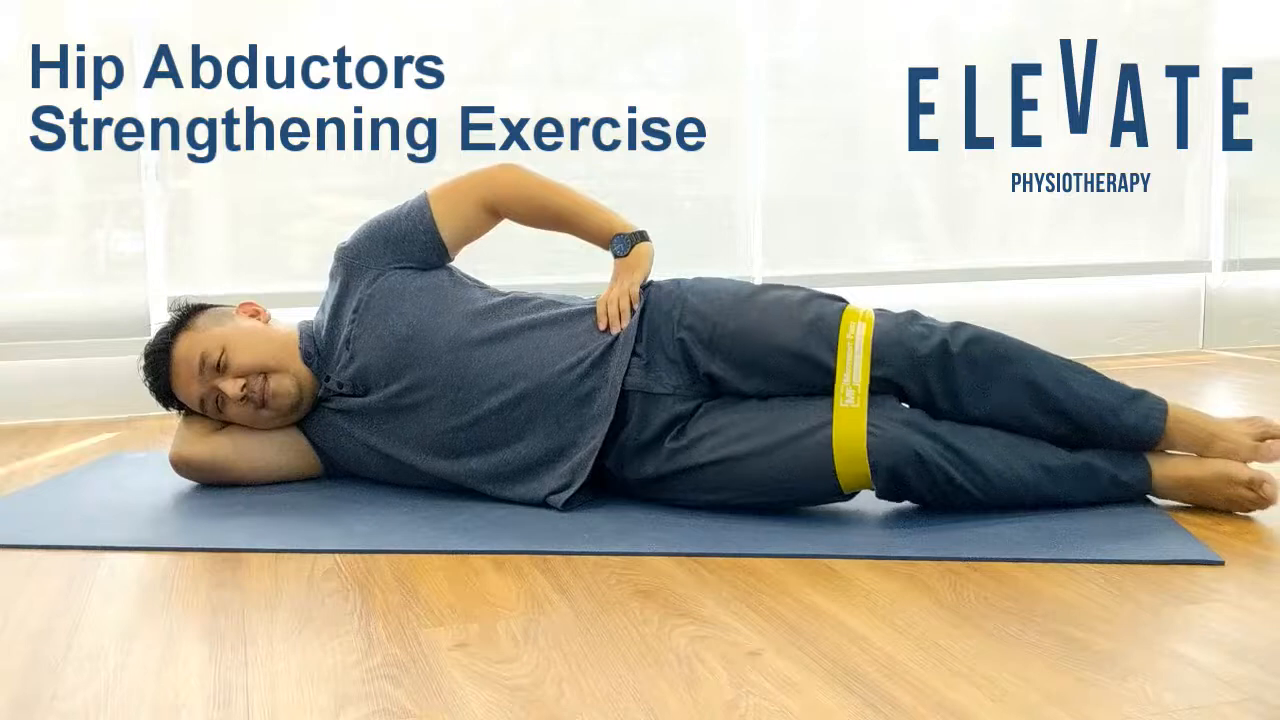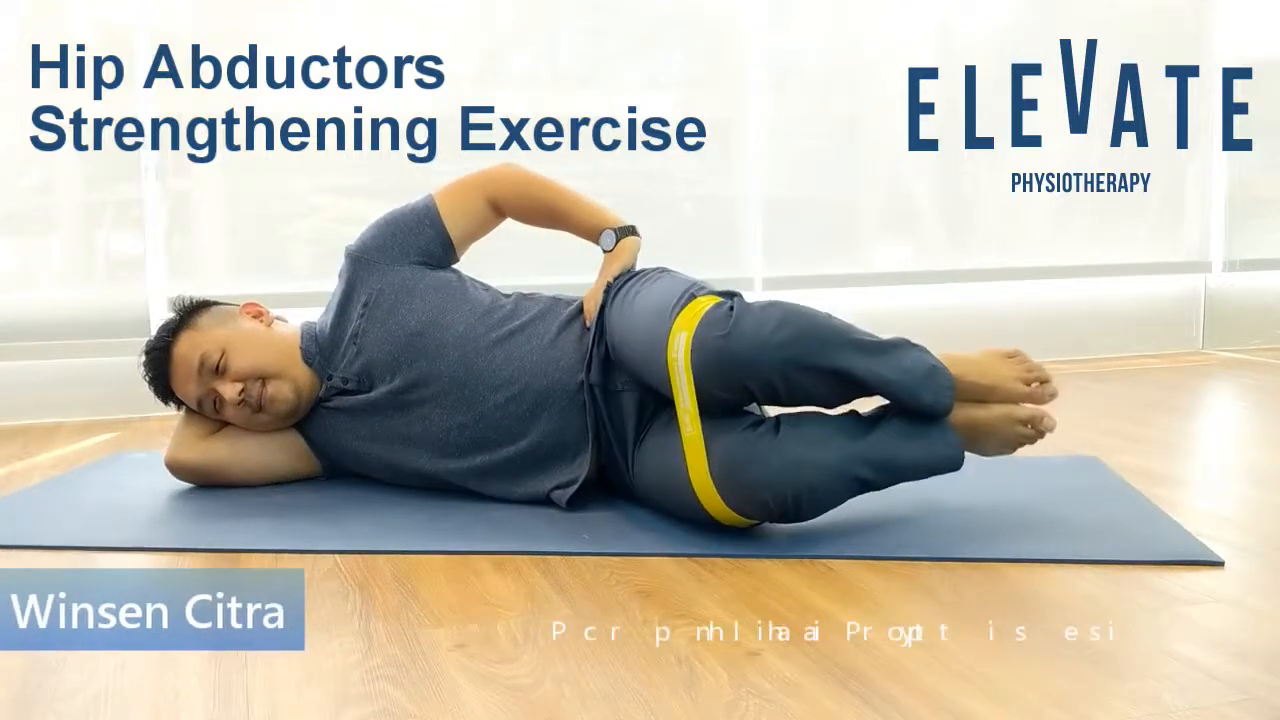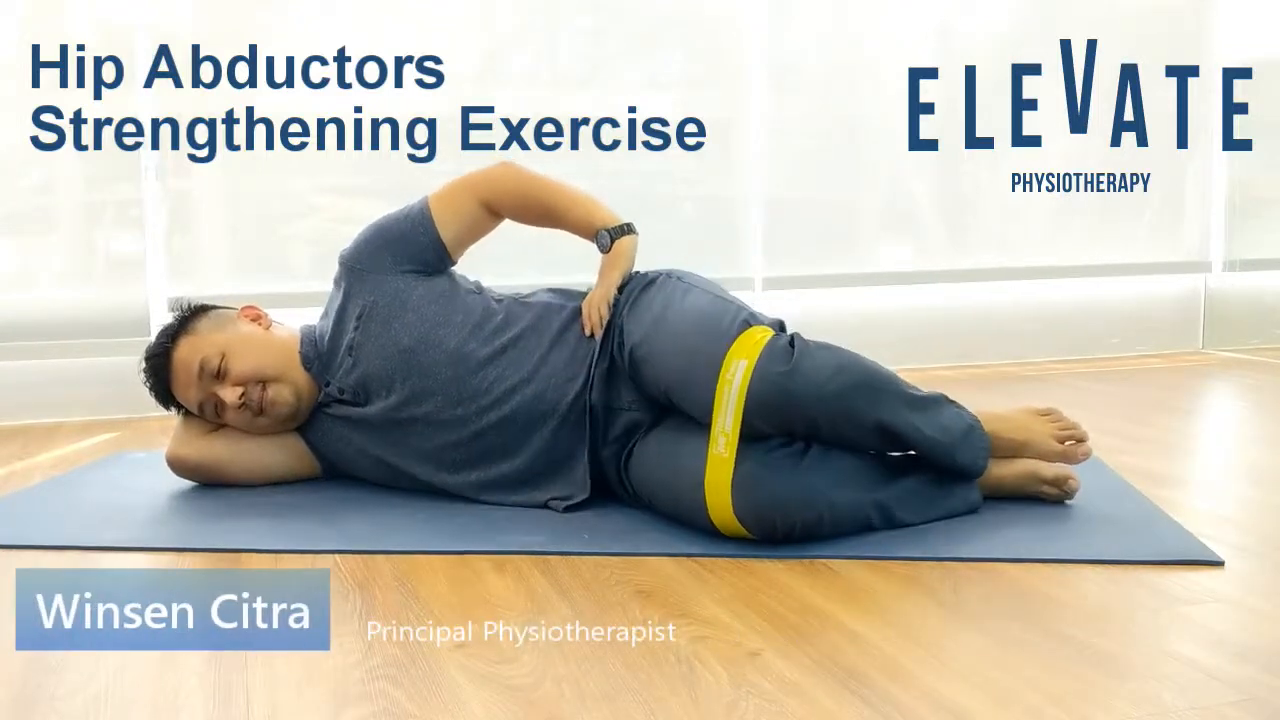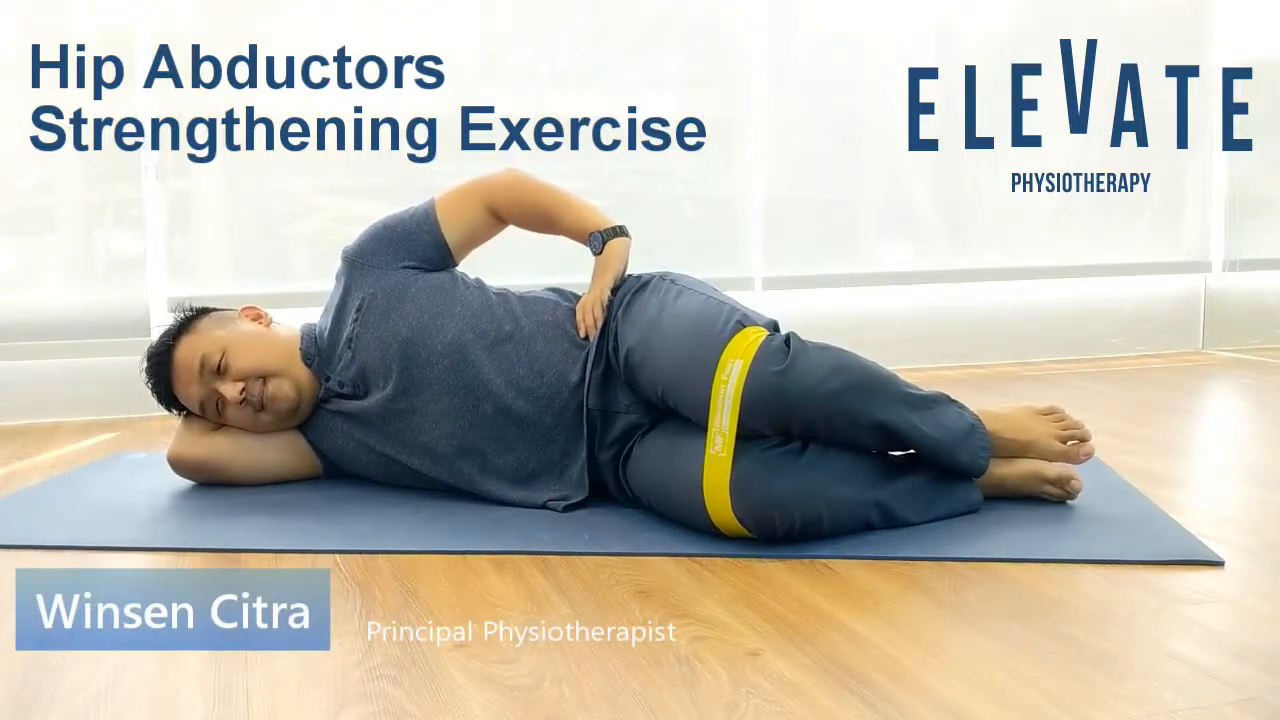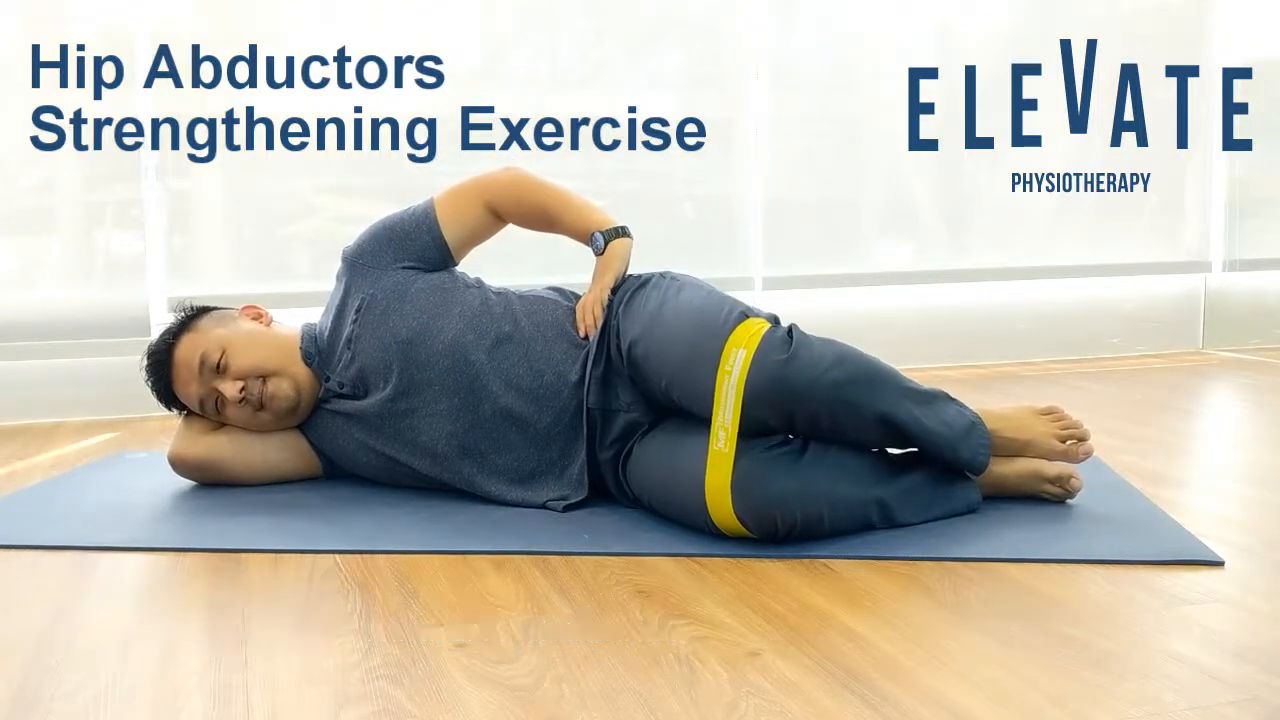
dt=1s
person 1, frame 1
left shoulder: (364, 270)
right shoulder: (331, 435)
left elbow: (498, 181)
left wrist: (628, 244)
left hip: (657, 339)
right hip: (652, 457)
left knee: (904, 355)
right knee: (894, 451)
left ankle: (1167, 423)
right ankle: (1155, 476)
person 1, frame 2
left shoulder: (372, 269)
right shoulder: (327, 436)
left elbow: (500, 183)
left wrist: (617, 236)
left hip: (628, 329)
right hip: (628, 454)
left knee: (724, 351)
right knee: (763, 475)
left ankle: (937, 378)
right ankle: (952, 432)
person 1, frame 3
left shoulder: (369, 271)
right shoulder: (327, 439)
left elbow: (496, 182)
left wrist: (614, 236)
left hip: (634, 331)
right hip: (626, 454)
left knee: (779, 383)
right knee: (766, 500)
left ankle: (973, 433)
right ankle: (979, 479)
person 1, frame 4
left shoulder: (370, 268)
right shoulder: (329, 436)
left elbow: (501, 188)
left wrist: (607, 240)
left hip: (633, 330)
right hip: (620, 454)
left knee: (775, 379)
right knee: (757, 498)
left ankle: (973, 430)
right ankle: (981, 479)
person 1, frame 5
left shoulder: (370, 269)
right shoulder: (328, 437)
left elbow: (501, 186)
left wrist: (609, 238)
left hip: (629, 334)
right hip: (622, 454)
left knee: (773, 372)
right knee: (763, 497)
left ankle: (973, 430)
right ankle: (979, 477)
